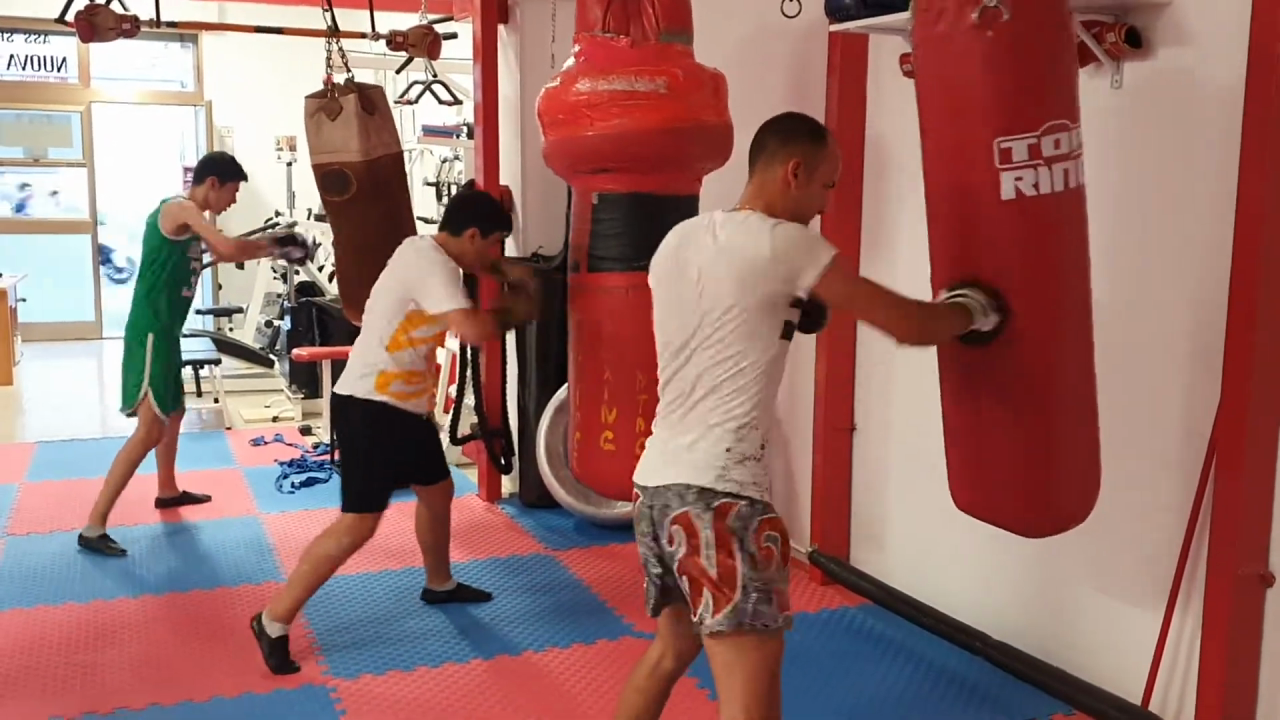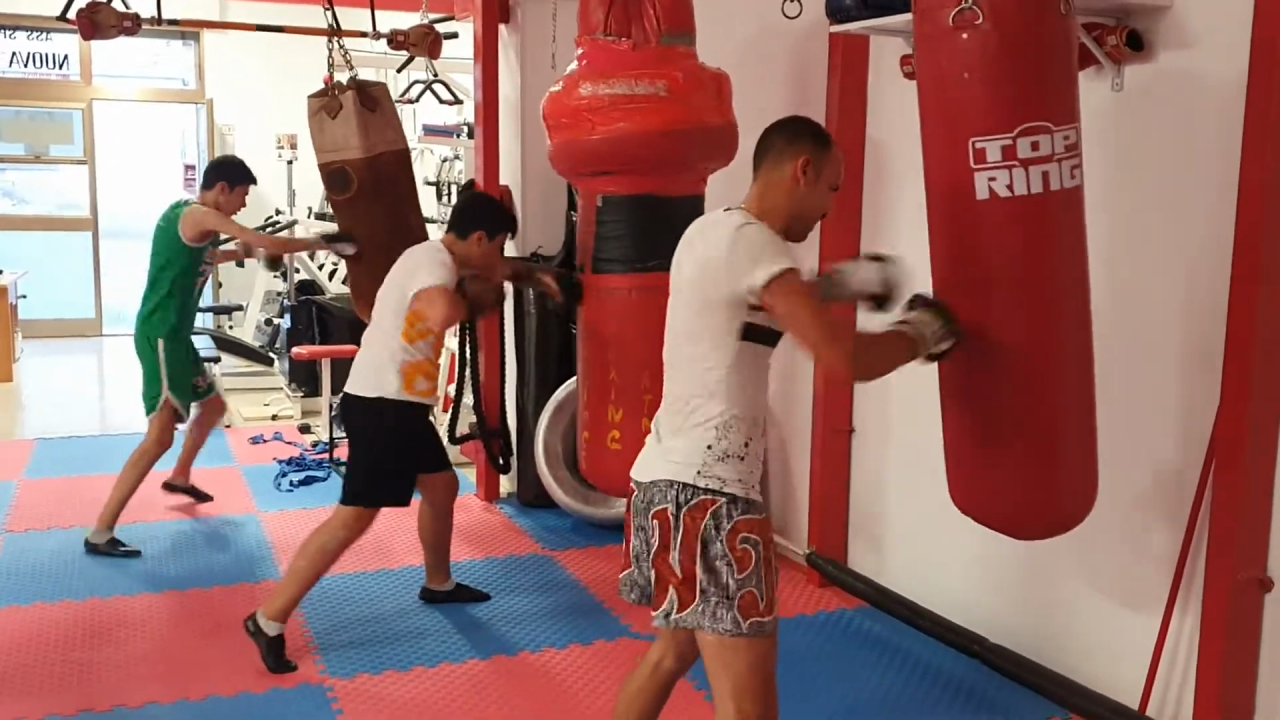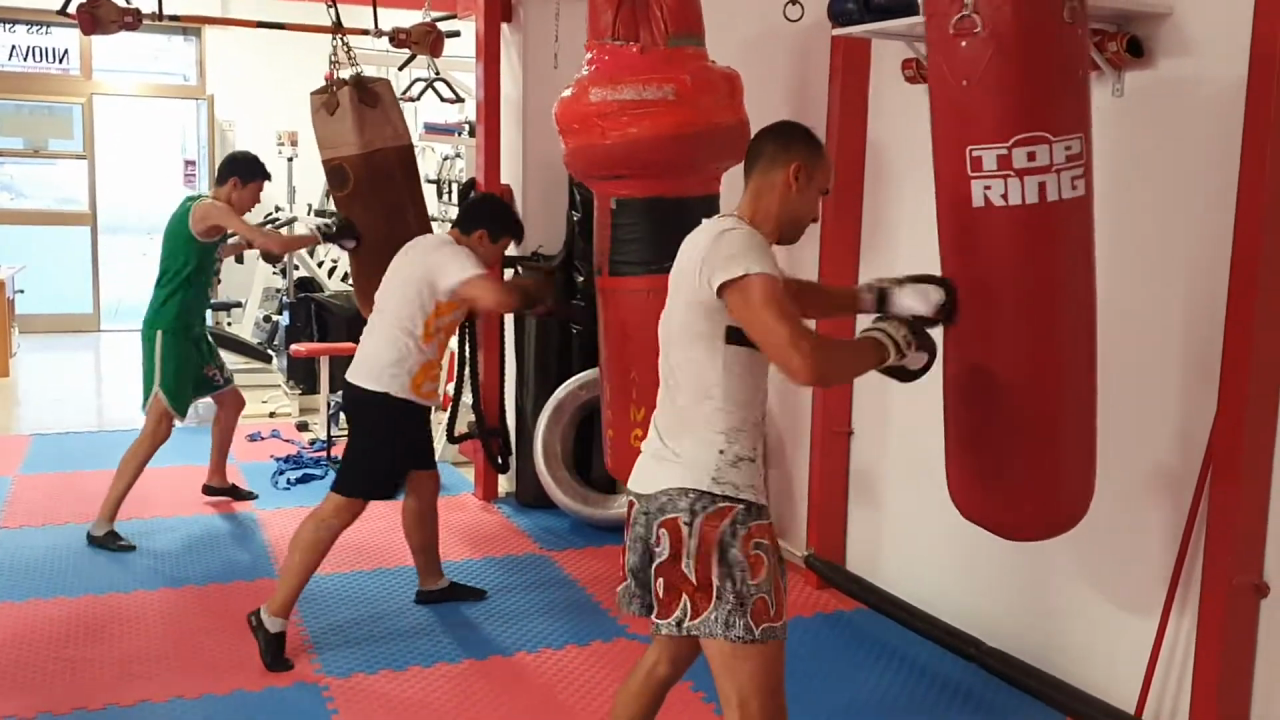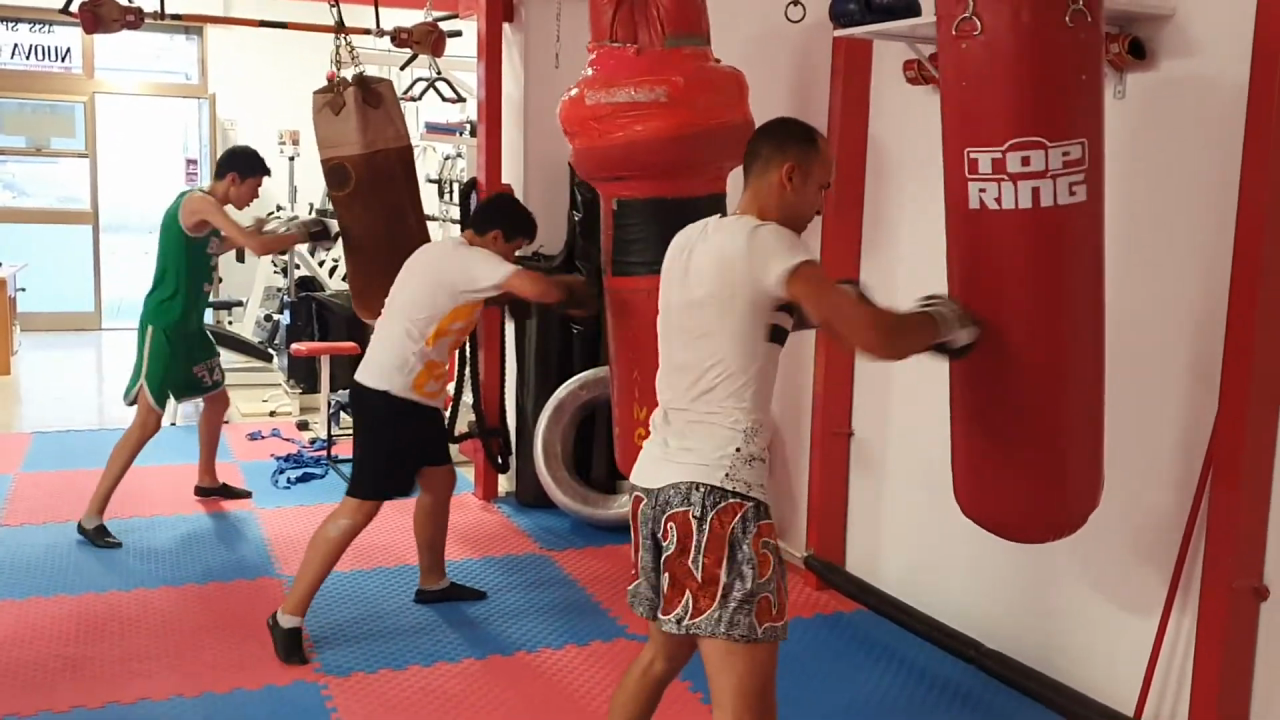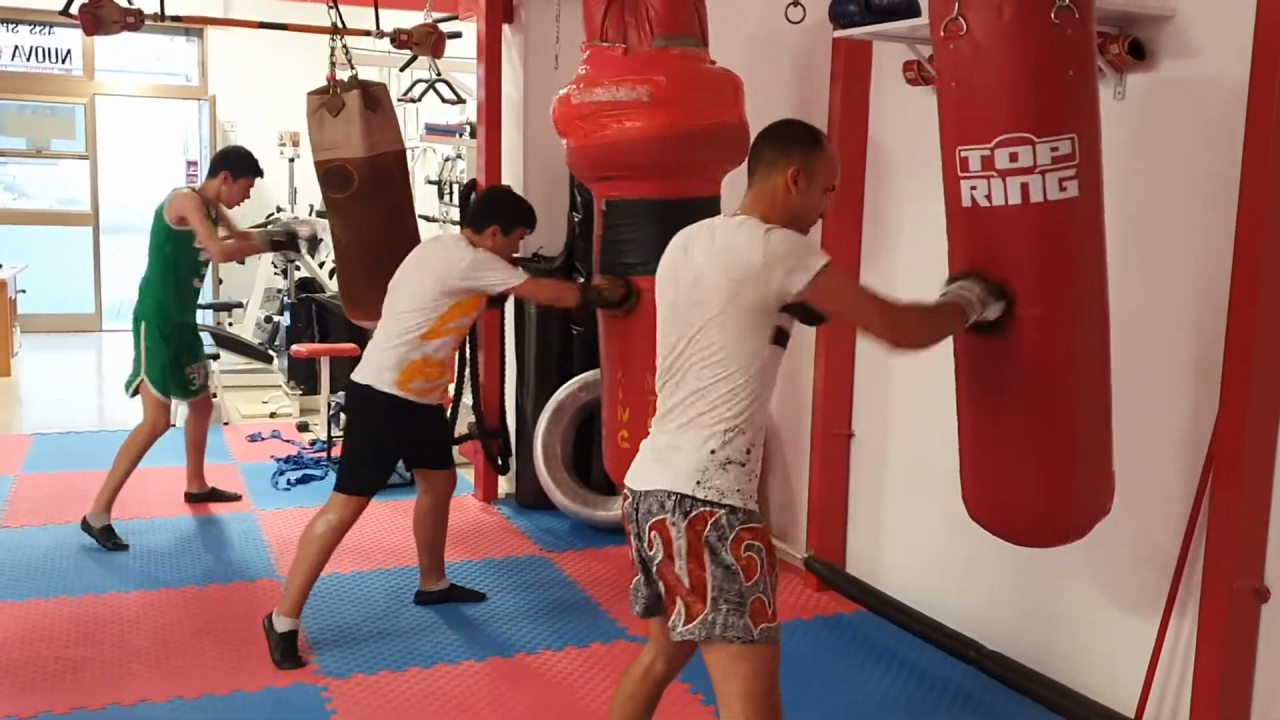
dt=0.4s
person 1, frame 1
left shoulder: (678, 241)
right shoulder: (780, 243)
right elbow: (906, 323)
left wrist: (800, 302)
right wrist: (970, 310)
left hip: (663, 479)
right hip: (719, 491)
left knee: (672, 648)
person 1, frame 2
left shoulder: (708, 232)
right shoulder: (752, 244)
right elbow: (845, 359)
right wrist: (924, 331)
left hip: (664, 475)
right hip: (706, 488)
left knee: (674, 648)
person 1, frame 3
left shoulder: (708, 238)
right shoulder: (738, 248)
left elbow: (786, 298)
right elbow: (806, 363)
left wrist: (883, 295)
right wrist: (892, 341)
left hip: (659, 484)
right hip: (711, 496)
left knee: (669, 653)
person 1, frame 4
left shoulder: (689, 241)
right shoulder: (765, 244)
right elbow: (875, 340)
left wrist: (842, 299)
right wrist: (946, 322)
left hip: (663, 480)
right hip: (716, 492)
left knee: (665, 650)
person 1, frame 5
left shoulder: (687, 243)
right shoulder: (774, 249)
right elbow: (899, 329)
left wrist: (801, 306)
right wrist: (968, 301)
left hip: (655, 484)
right hip: (707, 500)
left knee: (664, 652)
person 2, frame 1
left shoulder: (424, 249)
right shoulder: (434, 265)
right elbow: (474, 331)
left wrist: (512, 273)
right wrist: (514, 312)
left hip: (406, 406)
right hip: (369, 406)
left knee: (439, 491)
right knee: (357, 525)
left ankle: (440, 583)
right ankle: (274, 622)
person 2, frame 2
left shoulder: (437, 256)
right shoulder: (434, 261)
left elbow: (493, 273)
right elbow: (439, 315)
left wrist: (531, 274)
right wrist: (474, 297)
left hip: (403, 401)
right hip: (381, 403)
left knee: (441, 487)
right knee: (353, 518)
left ankle: (439, 582)
right ankle: (269, 620)
person 2, frame 3
left shoulder: (431, 247)
right shoulder: (448, 255)
right elbow: (496, 299)
left wrist: (527, 283)
right wrist: (533, 292)
left hip: (400, 395)
right hip: (384, 397)
left knee: (424, 486)
right knee: (342, 506)
left ankle: (432, 582)
right ankle: (272, 618)
person 2, frame 4
left shoulder: (446, 253)
right shoulder: (466, 260)
right elbow: (537, 289)
right wrist: (574, 293)
left hip: (414, 395)
right hip: (388, 395)
left knee: (440, 482)
right knee: (360, 507)
left ankle: (433, 582)
right ankle: (289, 616)
person 2, frame 5
left shoulder: (447, 248)
right shoulder: (472, 261)
right elbow: (542, 292)
right wrist: (598, 293)
left hip: (419, 394)
right hip: (382, 395)
left knee: (439, 482)
right knee: (347, 504)
left ankle: (432, 583)
right ankle: (284, 620)
person 3, frame 1
left shoulder: (192, 214)
right shoulder: (182, 209)
left elbow: (223, 247)
right elbow: (228, 249)
left wrist: (275, 242)
right wrist: (275, 245)
left hip: (165, 329)
right hip: (150, 330)
left knee: (173, 413)
right knee: (150, 429)
left ankle: (168, 490)
right ankle: (93, 526)
person 3, frame 2
left shoulder: (190, 213)
right shoulder: (202, 216)
left elbow: (206, 258)
right elbow: (268, 244)
left wrist: (243, 250)
right wrist: (322, 242)
left hip: (174, 331)
right hip: (163, 335)
left knee: (213, 407)
right knee: (160, 436)
left ankle: (180, 477)
right ankle: (101, 532)
person 3, frame 3
left shoulder: (207, 210)
right shoulder: (211, 210)
left elbow: (233, 249)
right elbow: (274, 245)
left wrist: (240, 244)
right wrist: (324, 236)
left hip: (190, 327)
right hip: (168, 330)
left knee: (232, 401)
right knee: (157, 428)
left ankle: (217, 479)
right ankle: (101, 525)
person 3, frame 4
left shoulder: (208, 210)
right shoulder: (200, 203)
left elbow: (207, 252)
right elbow: (257, 245)
right wrist: (304, 230)
left hip: (190, 325)
right hip: (163, 327)
left knee: (218, 400)
right knee: (146, 424)
left ankle: (207, 480)
right ankle: (91, 517)
person 3, frame 5
left shoulder: (212, 208)
right shoulder: (185, 199)
left elbow: (243, 241)
right elbow: (220, 251)
left wrist: (286, 238)
right wrist: (269, 241)
left hip: (180, 322)
right hip: (156, 323)
left knee: (201, 403)
right knee: (156, 421)
left ankle: (196, 484)
right ankle: (97, 514)
